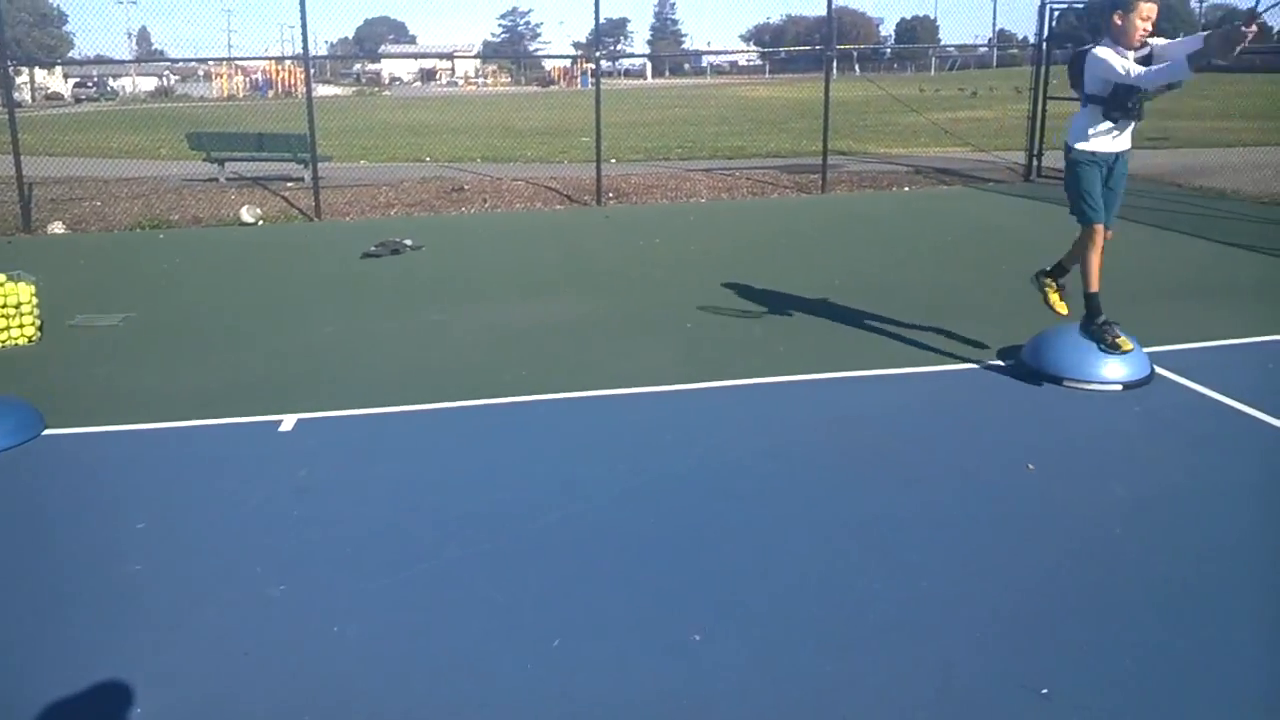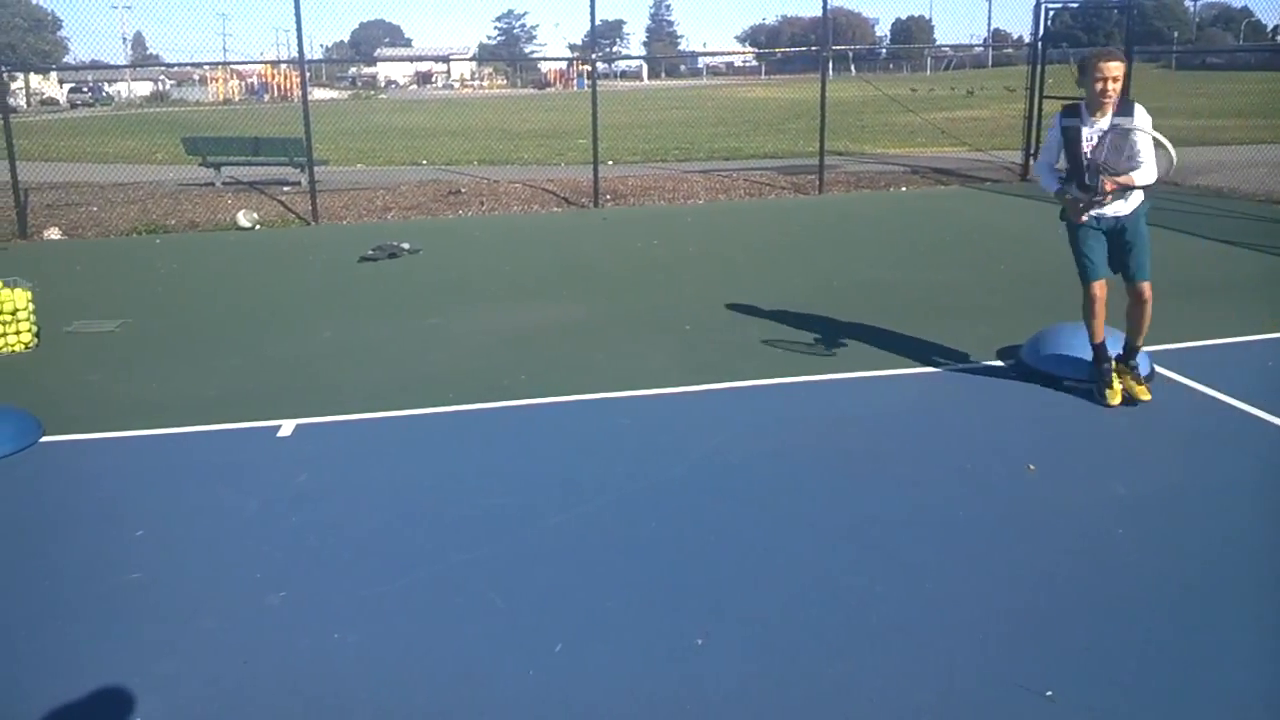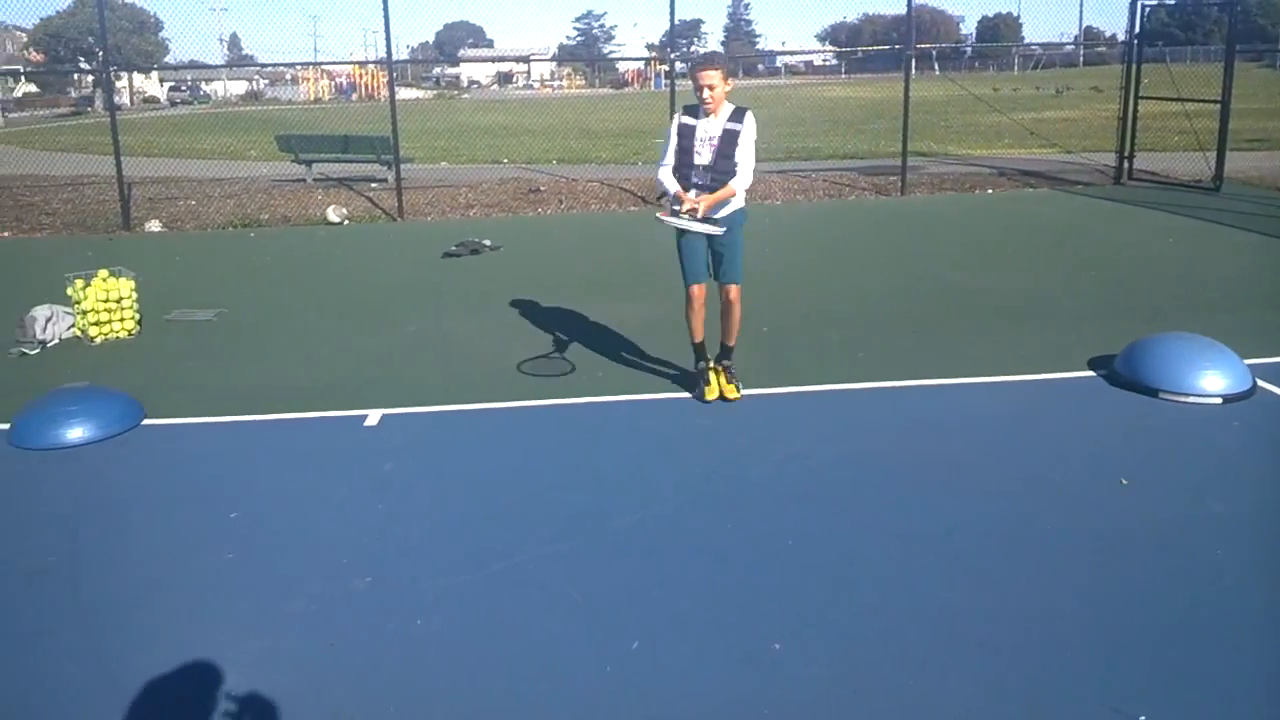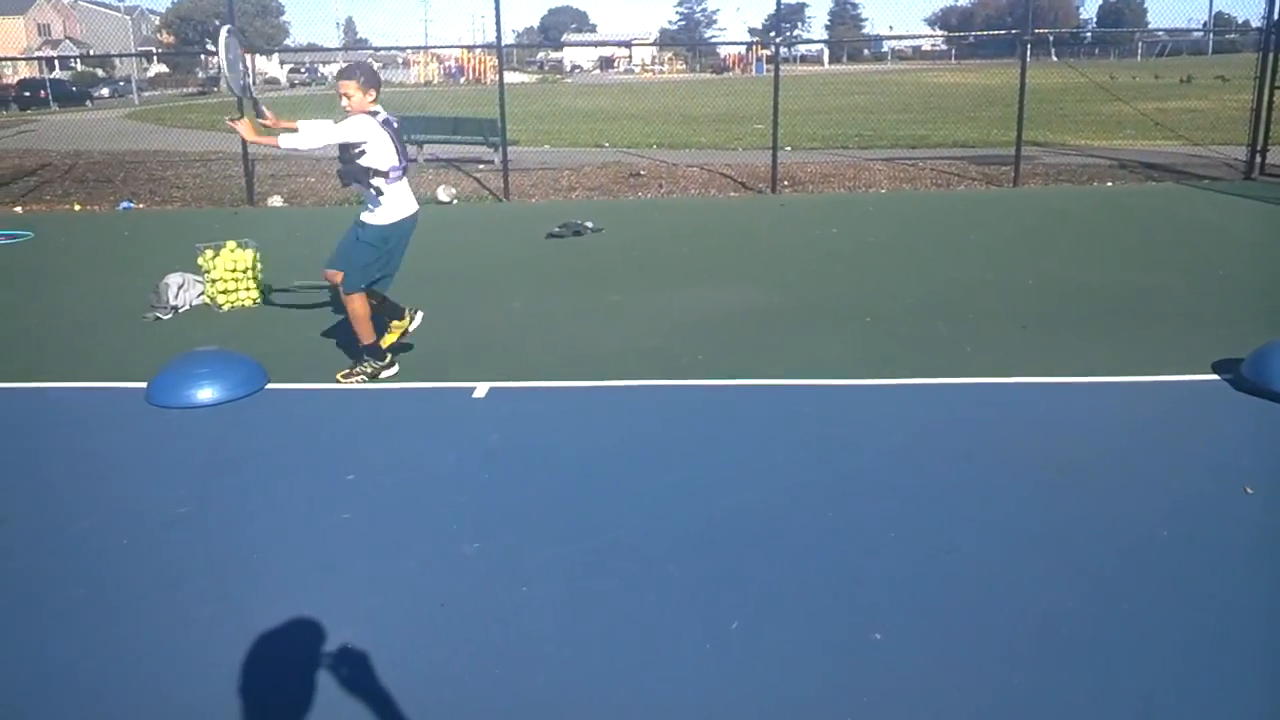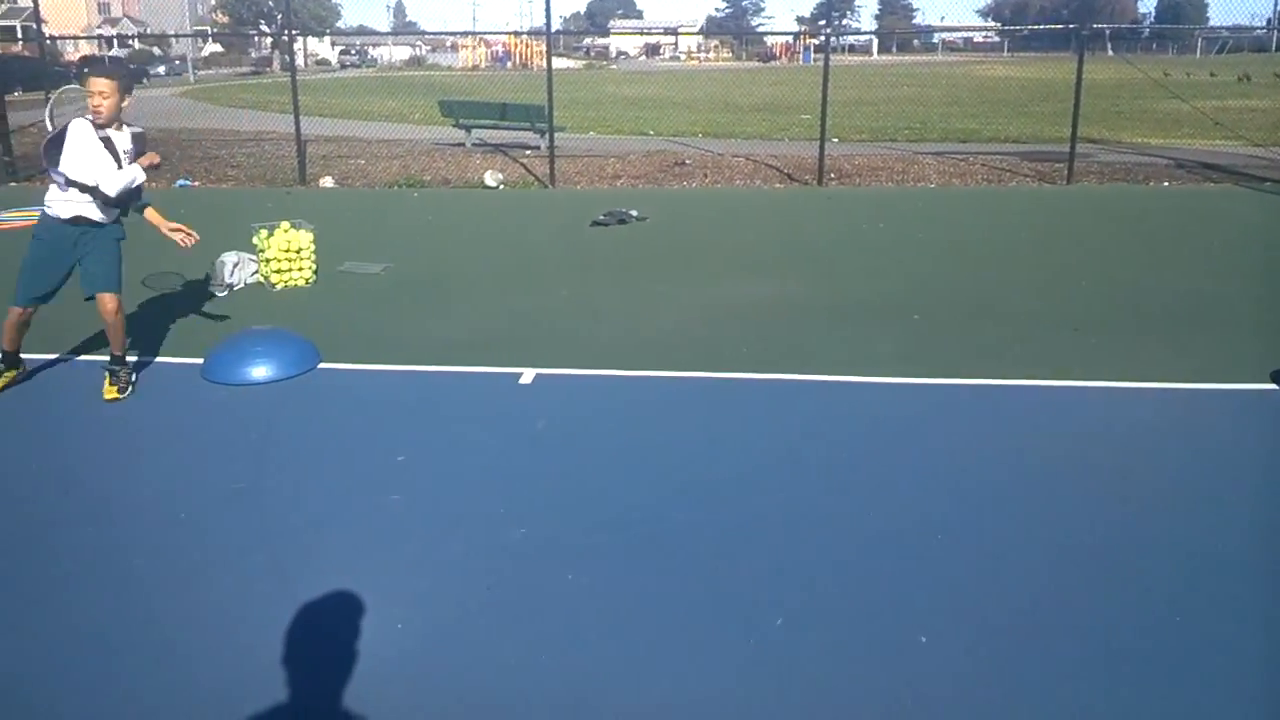
dt=1s
person 1, frame 1
left shoulder: (1149, 49)
right shoulder: (1101, 57)
left elbow: (1183, 46)
right elbow: (1143, 80)
left wrist: (1225, 36)
right wrist: (1196, 58)
left hip: (1116, 152)
right hip: (1086, 152)
left knee: (1102, 234)
right knee: (1094, 231)
left ankle: (1051, 276)
right ankle: (1094, 317)
person 1, frame 2
left shoulder: (1135, 115)
right shoulder: (1065, 119)
left elbow: (1147, 171)
right elbow: (1044, 167)
left wrist: (1117, 182)
right wrist: (1065, 197)
left hip: (1128, 213)
right hip: (1084, 215)
left knee: (1142, 293)
right knee: (1096, 291)
left ankle: (1128, 361)
right ankle: (1102, 365)
person 1, frame 3
left shoulder: (743, 119)
right shoulder: (683, 119)
left elbow: (744, 175)
right elbow: (666, 168)
left wrist: (709, 200)
right wrist: (680, 196)
left hip: (728, 216)
right hip: (688, 216)
left knee: (731, 293)
right knee: (695, 292)
left ankle: (726, 361)
right ankle: (702, 362)
person 1, frame 4
left shoulder: (363, 125)
right shoulder: (369, 119)
left elbow: (312, 139)
right elbow: (321, 128)
left wrist: (256, 138)
right wrist: (281, 123)
left hip: (391, 221)
right hip: (378, 217)
left knee: (351, 292)
right knee: (335, 274)
left ankle: (377, 360)
right ankle: (399, 315)
person 1, frame 5
left shoulder: (130, 138)
right shoulder: (80, 131)
right elbow: (112, 186)
left wrist: (163, 225)
right wrist: (143, 164)
left hip: (102, 228)
right hip: (60, 226)
left knee: (109, 304)
left ankle: (118, 367)
